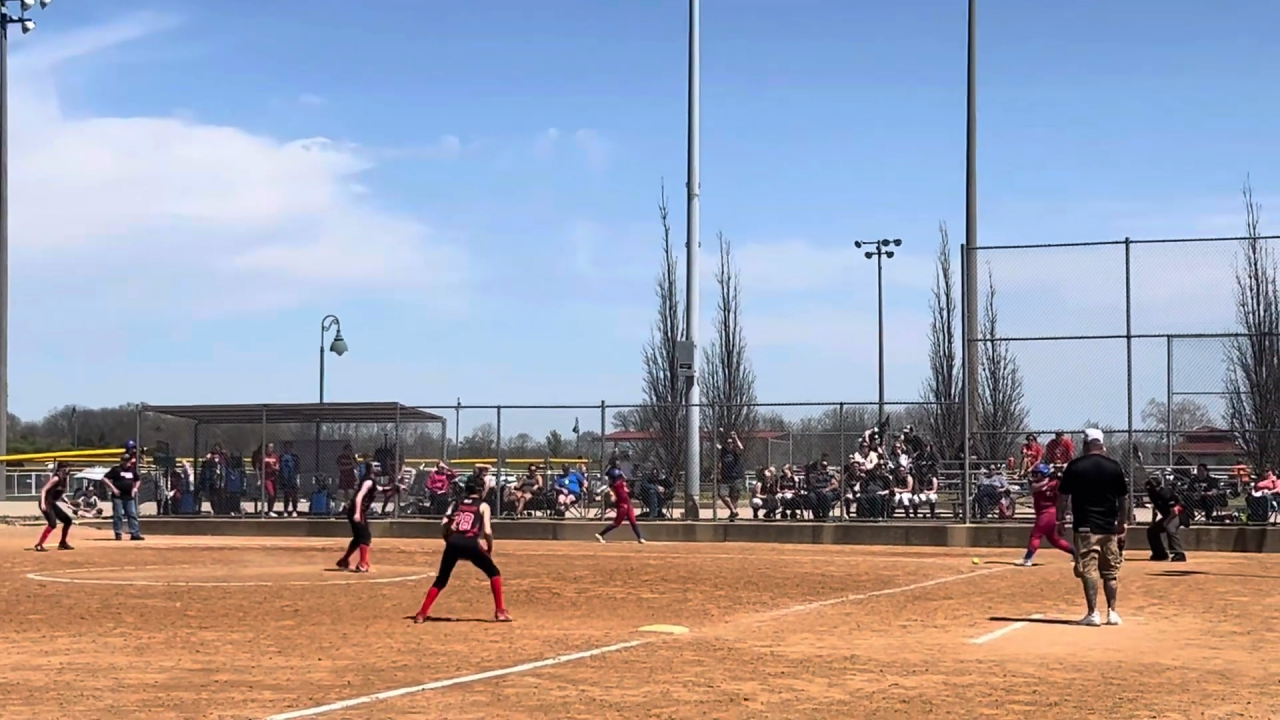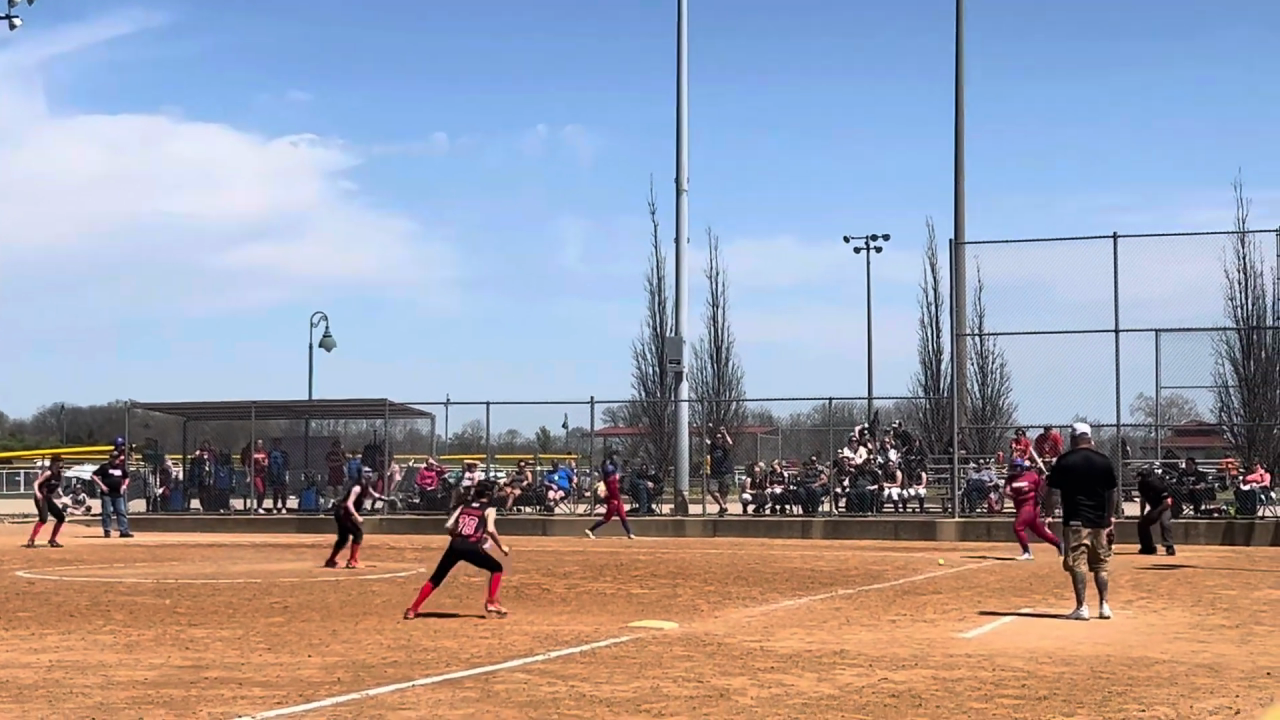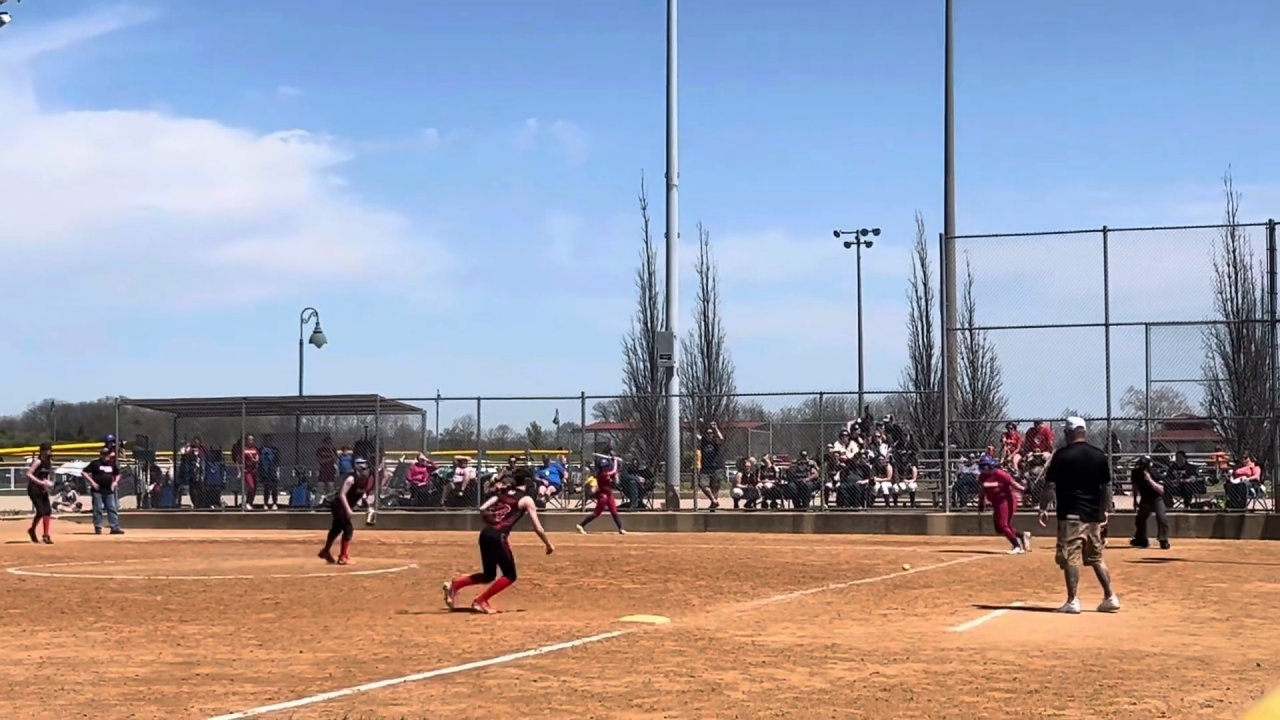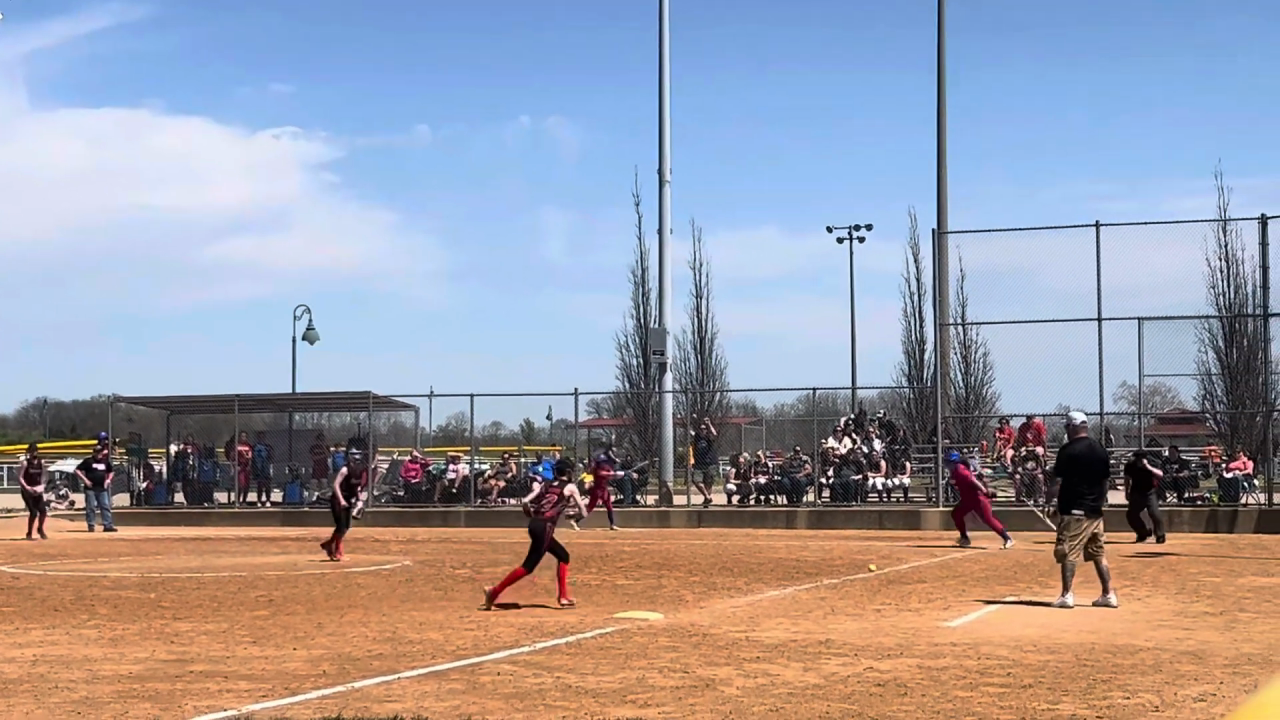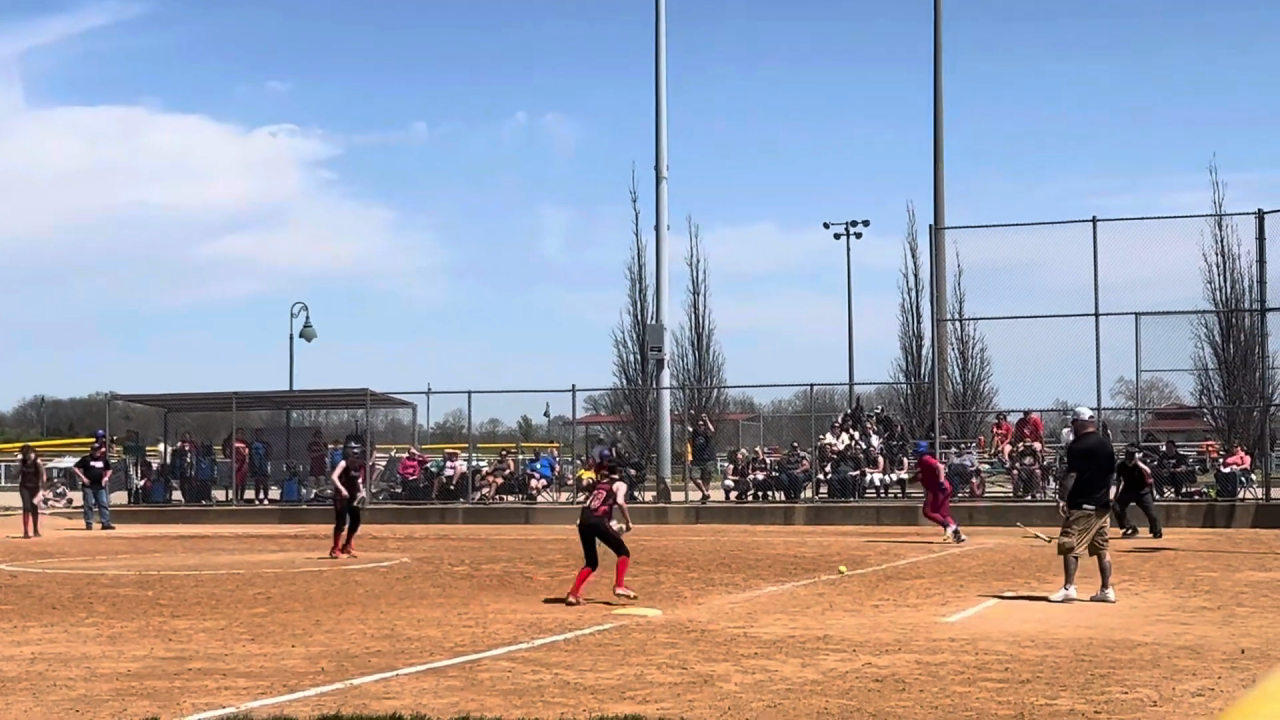
dt=0.2s
person 1, frame 1
left shoulder: (1075, 466)
right shoulder: (1114, 467)
left elbow: (1064, 497)
right elbow: (1123, 498)
left wrist: (1060, 519)
right wrist: (1122, 522)
left hip: (1085, 527)
right hip: (1109, 527)
left knee: (1089, 571)
right knee: (1111, 572)
left ankle: (1093, 614)
right ankle: (1112, 612)
person 1, frame 2
left shoulder: (1065, 461)
right shoulder: (1104, 460)
left elbow: (1054, 491)
right elbow: (1112, 492)
right wrist: (1110, 515)
left hip: (1075, 521)
right hip: (1099, 521)
left knee: (1077, 565)
right knee: (1101, 565)
left ankle: (1081, 608)
right ankle: (1104, 606)
person 1, frame 3
left shoulder: (1062, 455)
right shoulder: (1099, 455)
left elbow: (1050, 485)
right elbow: (1107, 486)
left wrist: (1043, 508)
right wrist: (1104, 510)
left hip: (1071, 515)
right hip: (1093, 515)
left knee: (1070, 558)
right knee: (1097, 557)
left ankle: (1072, 601)
right ankle: (1110, 597)
person 1, frame 4
left shoulder: (1068, 450)
right shoulder: (1101, 449)
left elbow: (1058, 480)
right elbow: (1106, 480)
left hip: (1074, 510)
right hip: (1095, 510)
left knee: (1067, 552)
right knee: (1098, 554)
left ankle: (1066, 595)
right ankle: (1108, 595)
person 1, frame 5
left shoulder: (1079, 444)
right shoulder: (1107, 444)
left elbow: (1072, 475)
right elbow: (1111, 474)
left wrist: (1062, 498)
left hip: (1082, 504)
right hip: (1103, 505)
left knee: (1070, 545)
right knee: (1102, 548)
left ankle: (1068, 587)
right ankle: (1107, 590)
